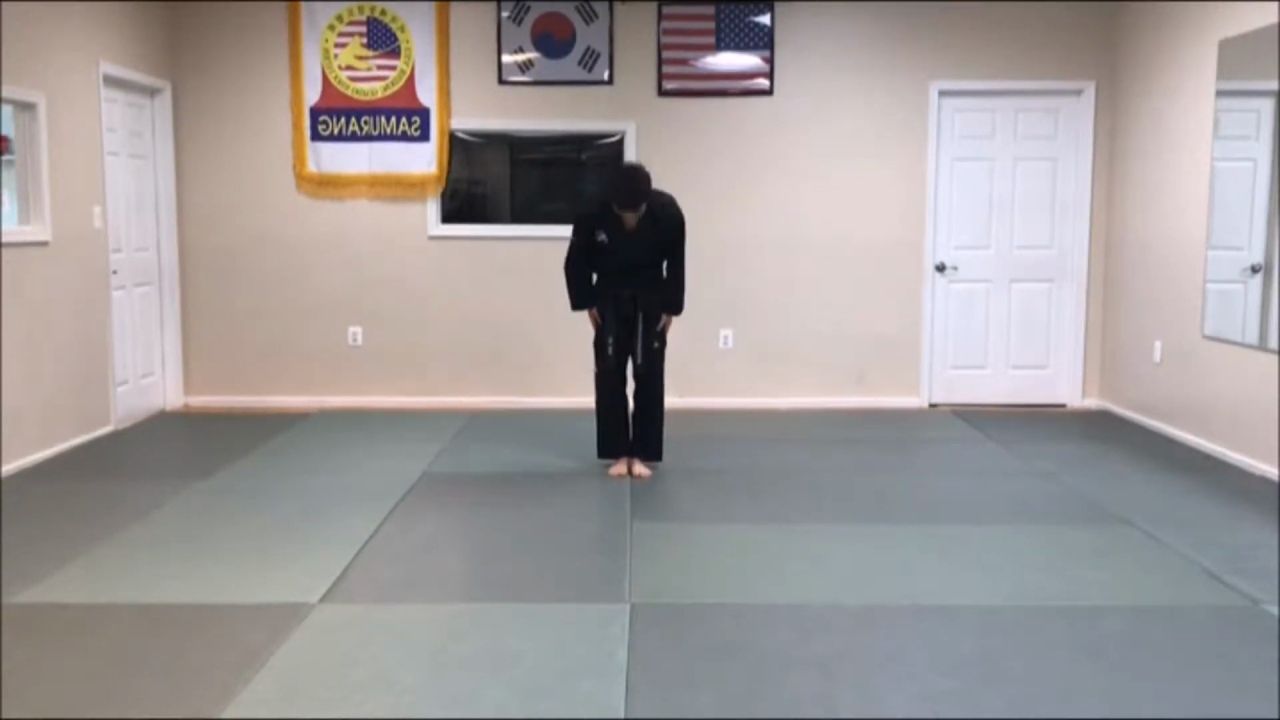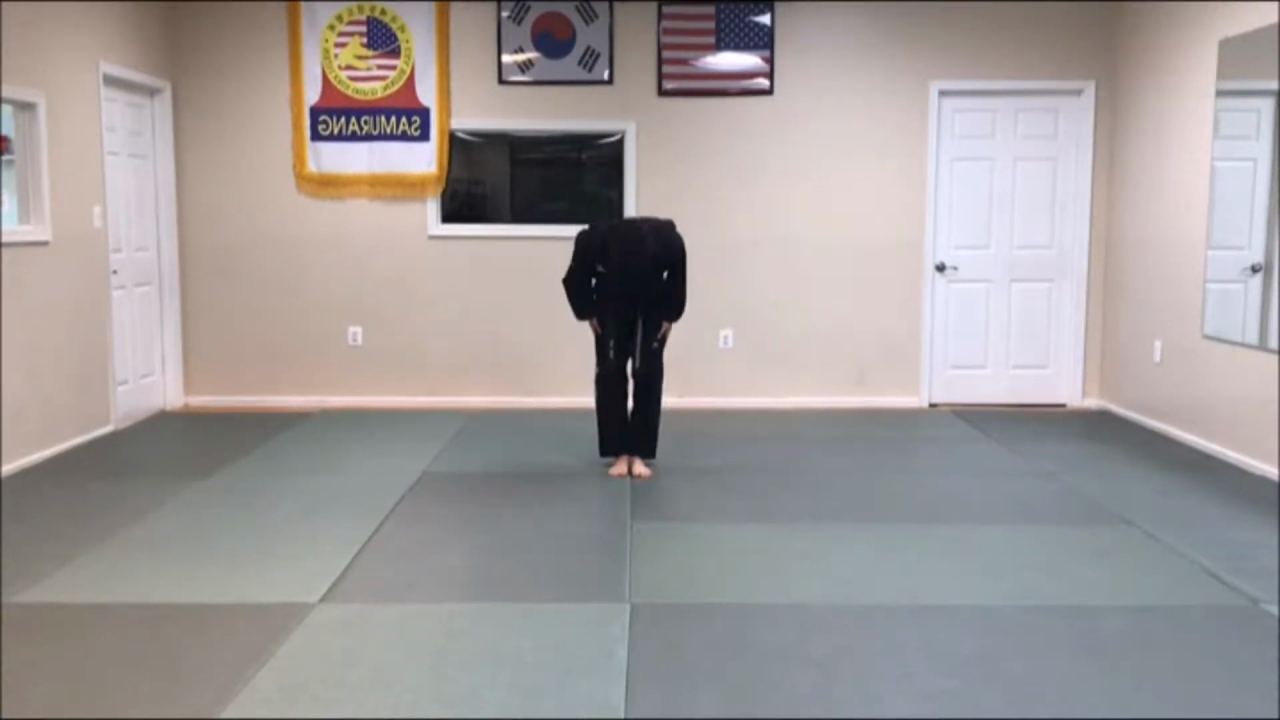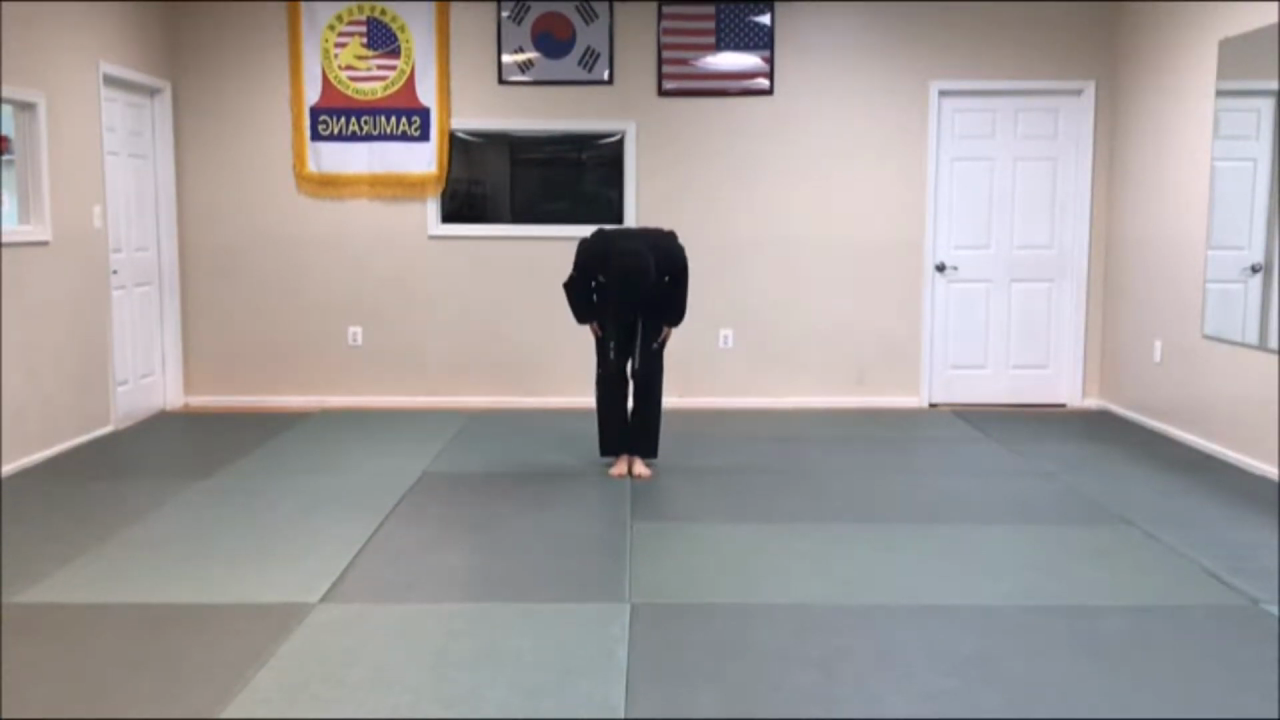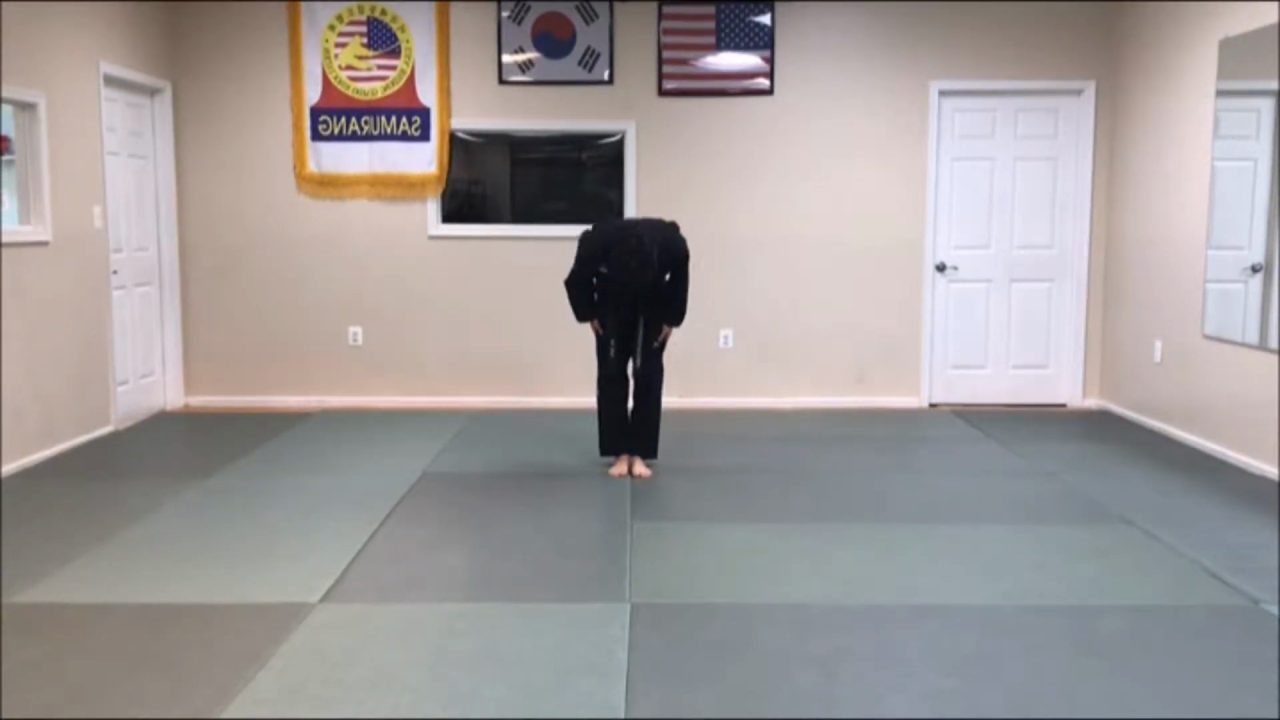
dt=0.3s
person 1, frame 1
left shoulder: (668, 212)
right shoulder: (592, 213)
left elbow: (676, 264)
right elbow: (576, 263)
left wrist: (670, 308)
right wrist: (588, 303)
left hip: (650, 301)
right hip: (609, 300)
left knee: (648, 373)
right knee: (609, 373)
left ankle: (642, 453)
right ankle: (618, 453)
person 1, frame 2
left shoulder: (669, 241)
right shoulder: (591, 242)
left elbow: (677, 279)
right elbow: (575, 280)
left wrist: (670, 315)
right wrist: (588, 313)
left hip: (652, 309)
right hip: (610, 309)
left knee: (647, 373)
right knee: (610, 372)
left ankle: (640, 453)
right ankle: (619, 452)
person 1, frame 3
left shoulder: (670, 253)
right shoulder: (593, 252)
left elbow: (678, 285)
right elbow: (576, 285)
left wrist: (670, 320)
right wrist: (588, 316)
left hip: (652, 312)
right hip: (610, 310)
left knee: (647, 374)
right knee: (610, 373)
left ankle: (639, 453)
right ankle: (620, 452)
person 1, frame 4
left shoulder: (672, 243)
right shoulder: (595, 243)
left elbow: (679, 282)
right elbow: (577, 282)
left wrist: (671, 319)
right wrist: (589, 315)
left hip: (652, 309)
right hip: (611, 307)
left knee: (647, 374)
right knee: (611, 373)
left ankle: (639, 453)
right ankle: (620, 451)
